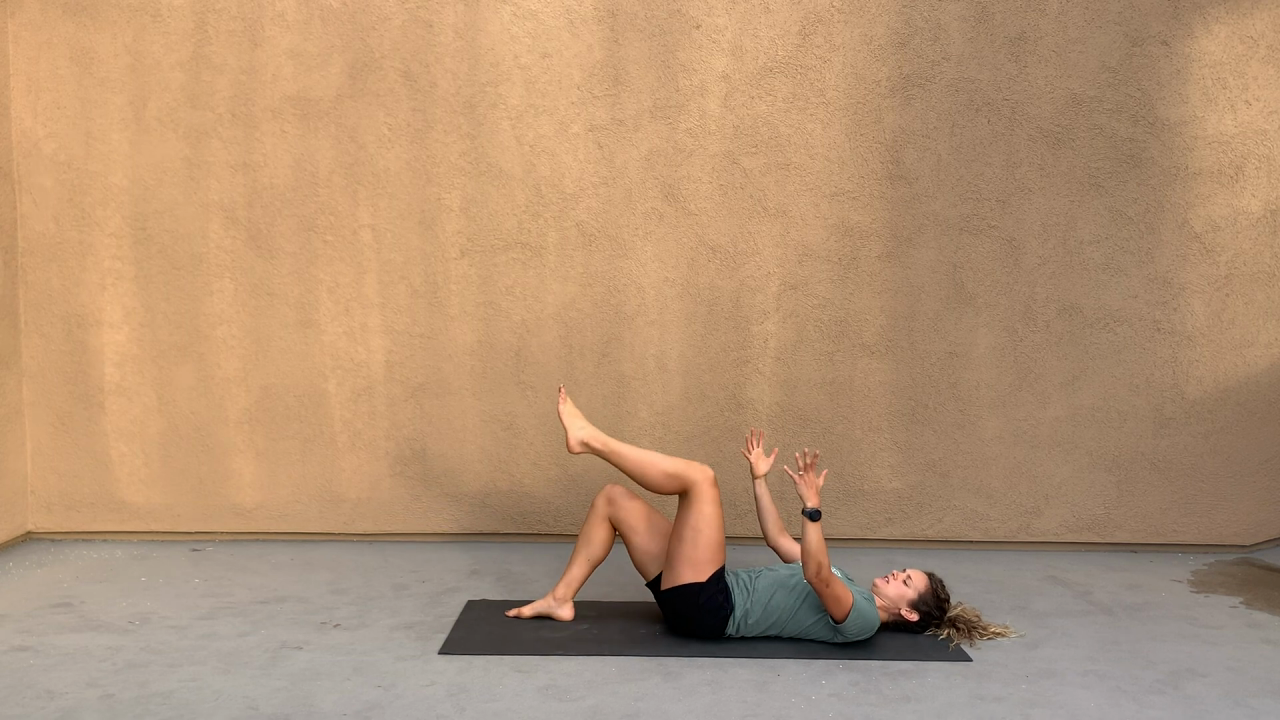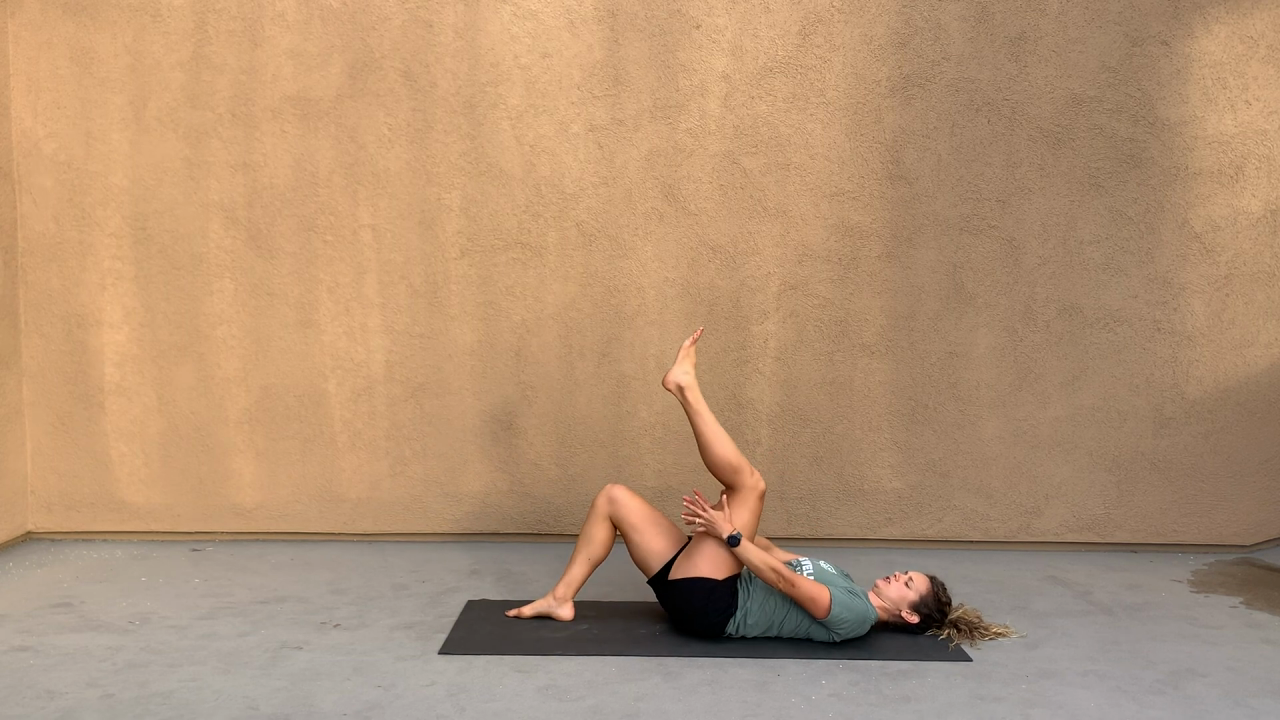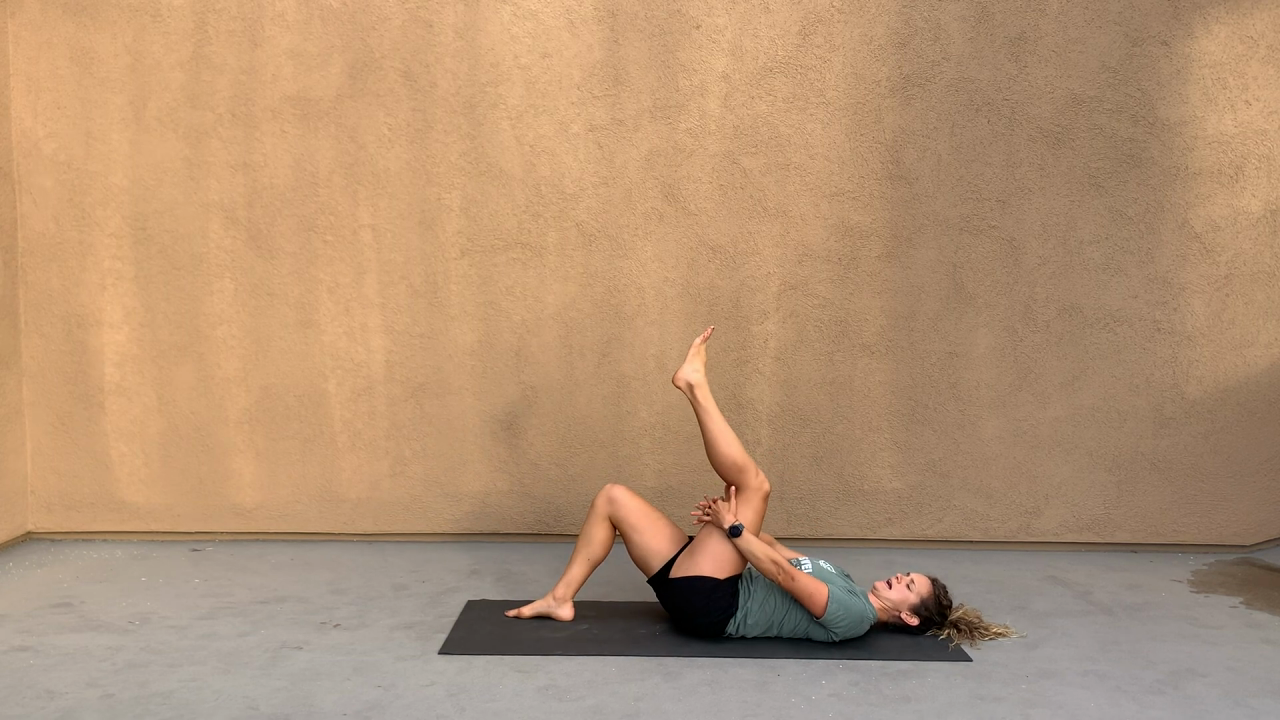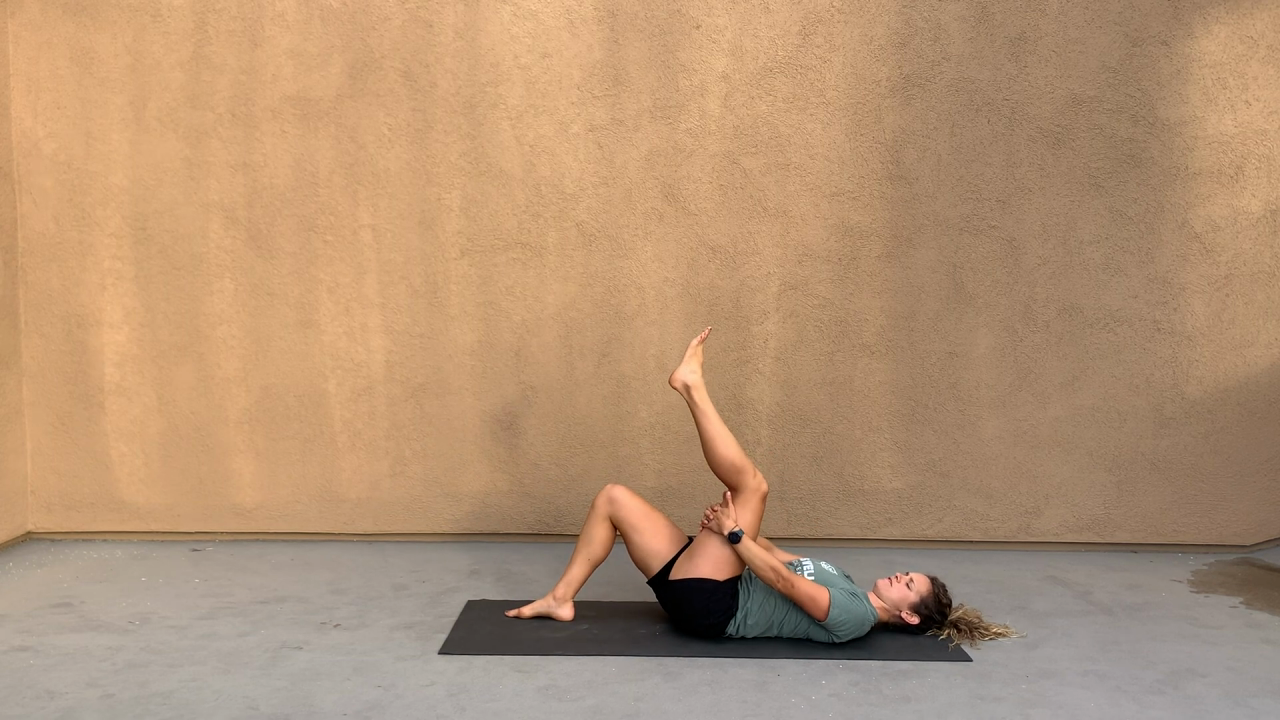
dt=0.5s
person 1, frame 1
left shoulder: (860, 619)
right shoulder: (843, 589)
left elbow: (816, 573)
right elbow: (778, 539)
left wrist: (813, 507)
right wrist: (760, 478)
left hip: (705, 607)
right hip: (698, 596)
left knee: (700, 477)
right knee: (612, 499)
left ankle: (590, 438)
right ankle: (560, 600)
person 1, frame 2
left shoulder: (854, 617)
right shoulder: (844, 586)
left elbow: (785, 581)
right elbow: (772, 553)
left wrist: (728, 535)
right wrist: (726, 521)
left hip: (707, 605)
right hip: (695, 592)
left knee: (750, 483)
right knee: (613, 498)
left ankle: (686, 388)
right ankle: (560, 600)
person 1, frame 3
left shoulder: (853, 615)
right shoulder: (844, 586)
left elbow: (783, 572)
right elbow: (772, 548)
left wrist: (732, 526)
right wrist: (732, 521)
left hip: (707, 603)
right hip: (695, 589)
left knee: (755, 484)
right knee: (612, 498)
left ankle: (697, 387)
right ankle: (560, 599)
person 1, frame 4
left shoulder: (854, 618)
right shoulder: (845, 586)
left elbow: (785, 581)
right elbow: (775, 555)
left wrist: (733, 533)
right wrist: (735, 527)
left hip: (707, 606)
right hip: (694, 592)
left knee: (752, 484)
right knee: (613, 498)
left ankle: (693, 388)
right ankle: (560, 600)
